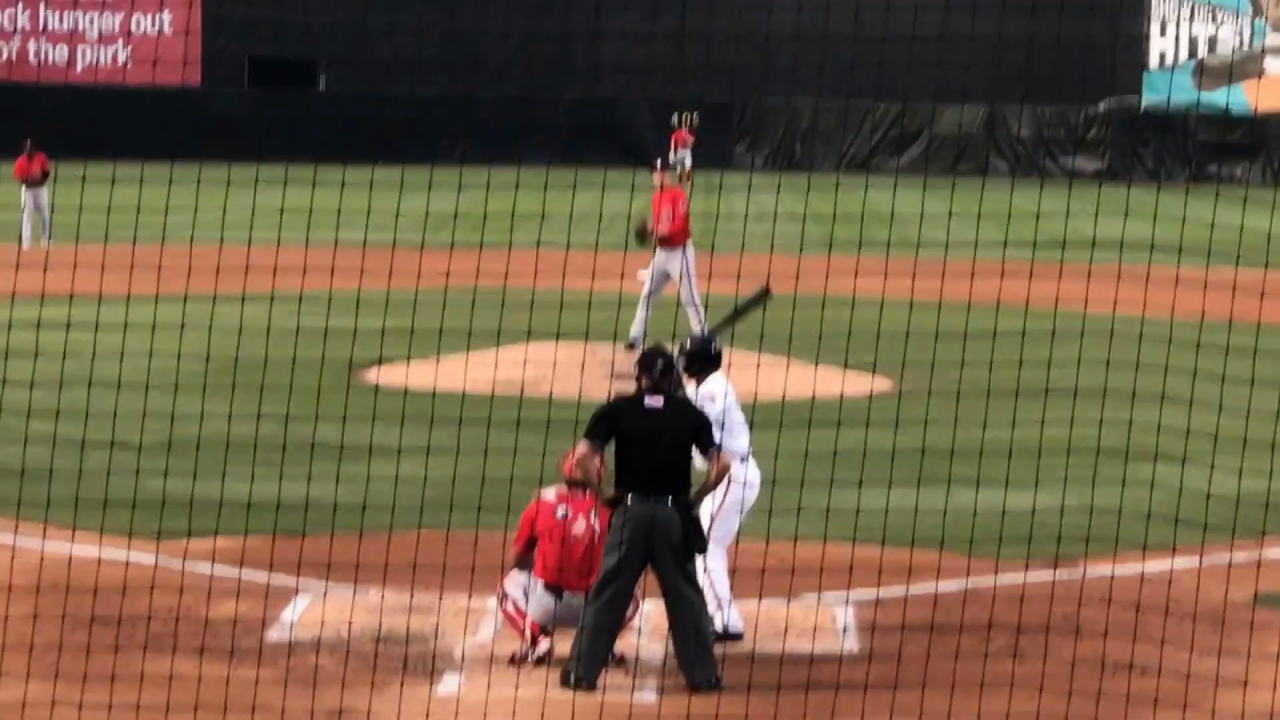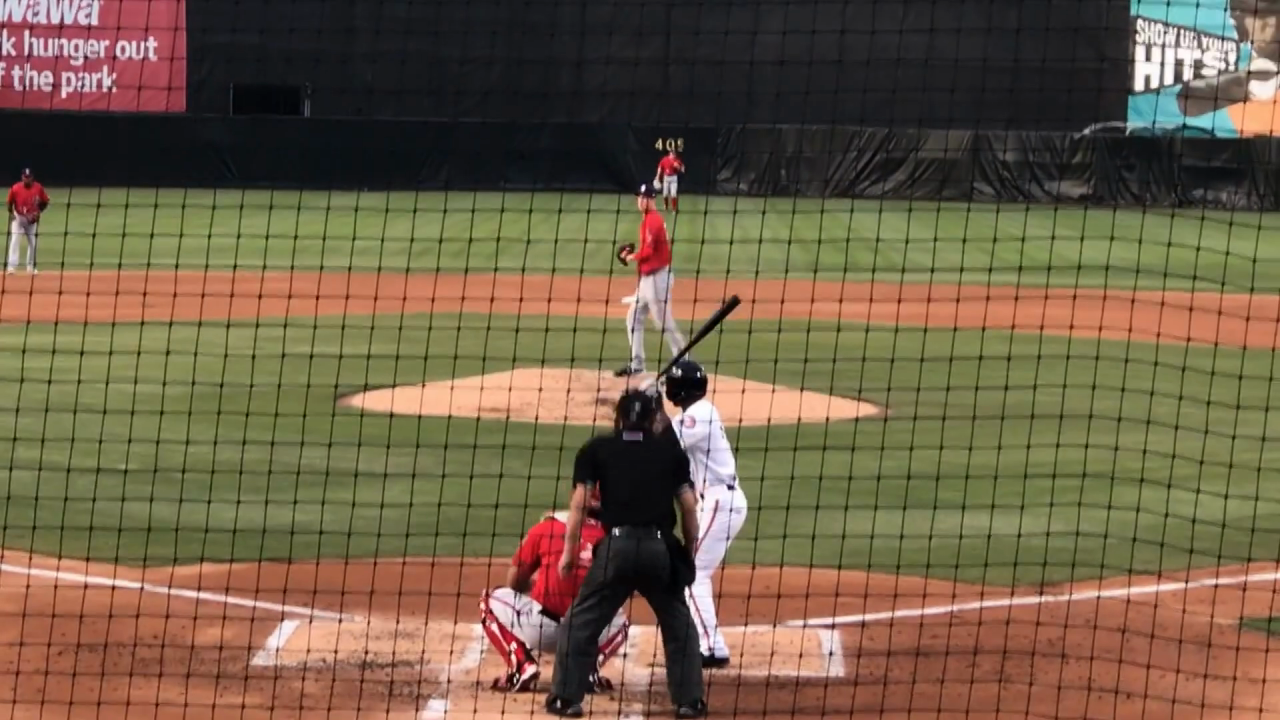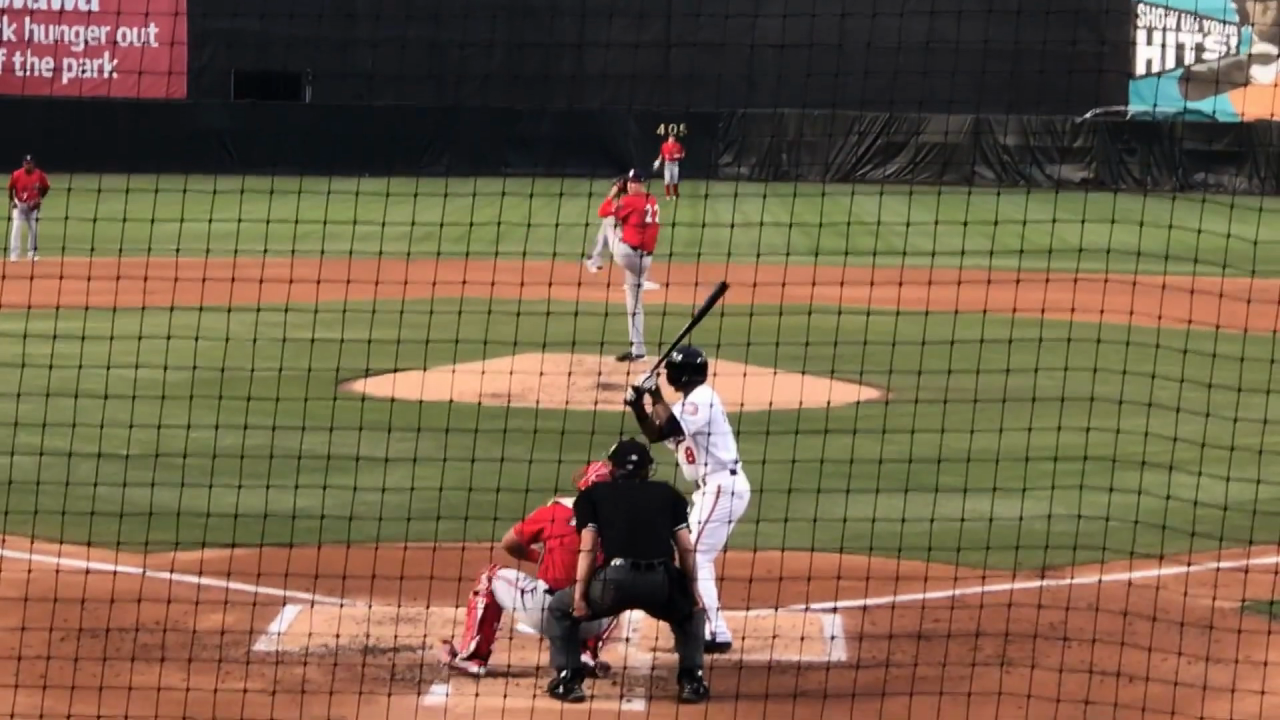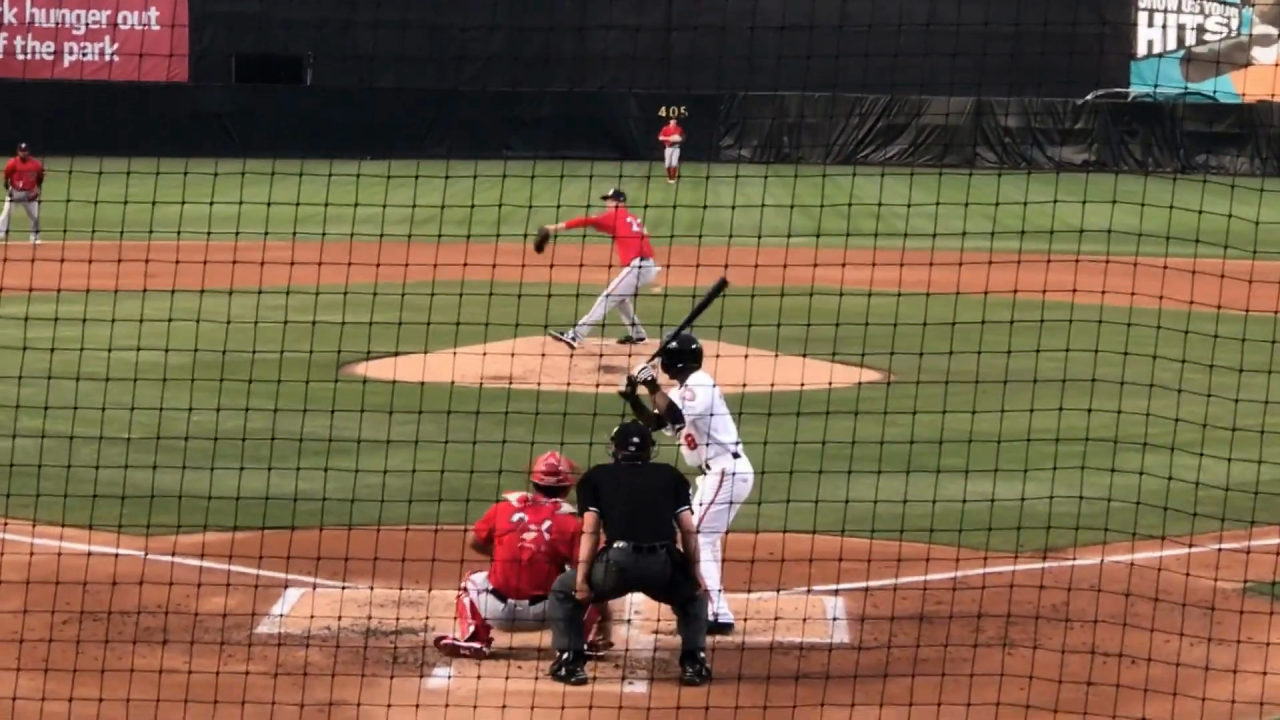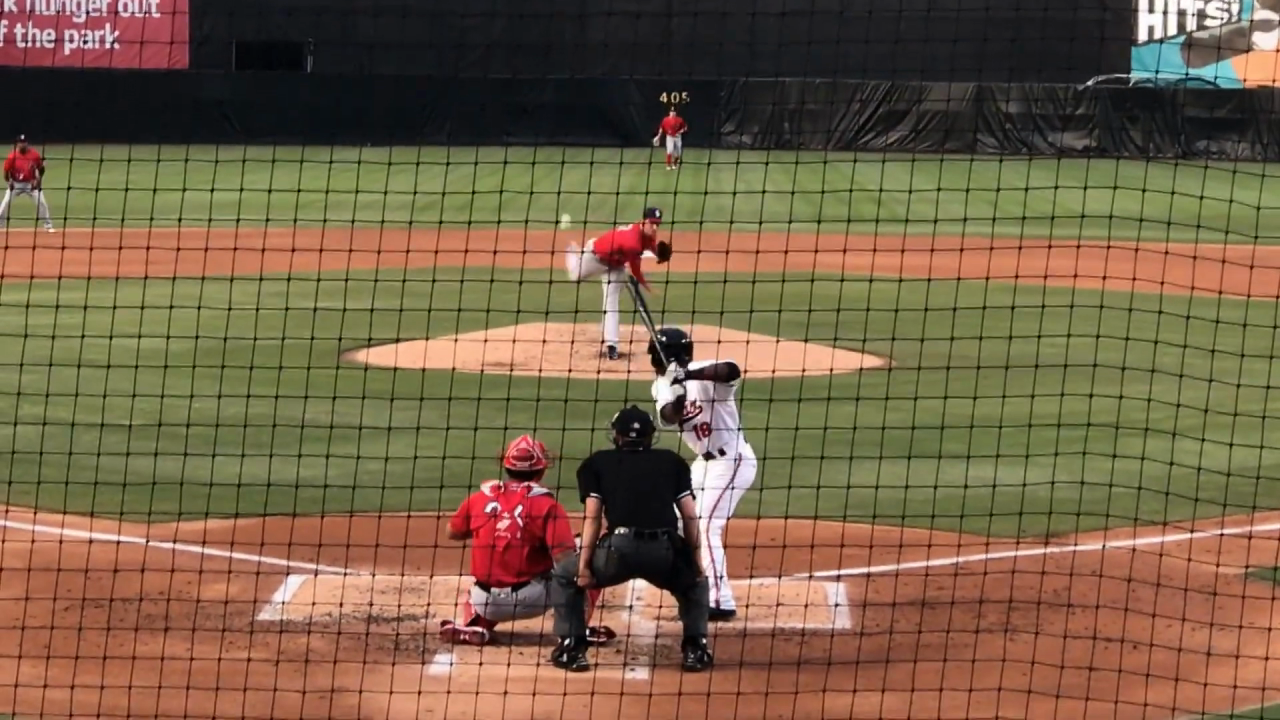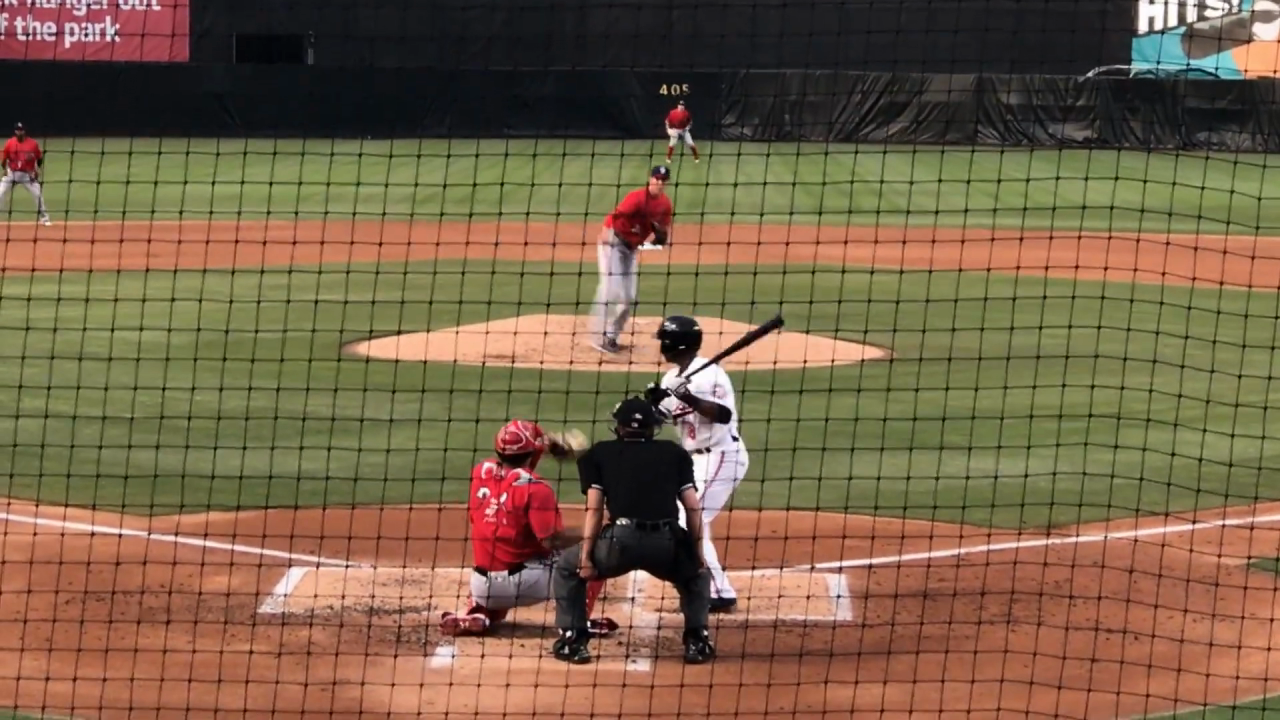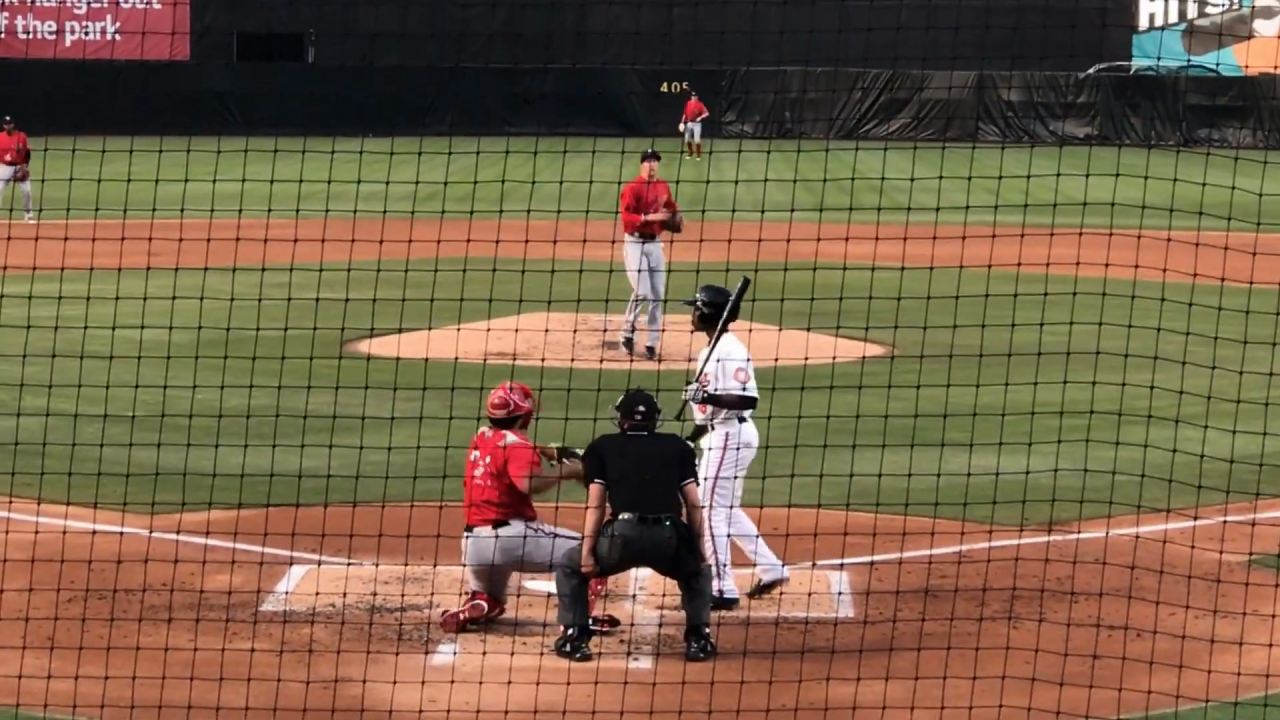
dt=0.5s
person 1, frame 1
left shoulder: (715, 387)
right shoulder: (704, 387)
left hip: (733, 475)
right hip: (728, 475)
left knee: (706, 548)
right knee: (707, 545)
left ankle: (728, 624)
right ankle: (717, 614)
person 1, frame 2
left shoulder: (701, 413)
right shoulder: (692, 415)
left hip: (720, 502)
right hip: (712, 503)
left knee: (692, 574)
right knee: (695, 571)
left ankle: (714, 649)
right ankle: (704, 640)
person 1, frame 3
left shoulder: (702, 399)
right shoulder: (689, 402)
left elbow: (668, 429)
right elbow: (656, 434)
left wrist: (655, 394)
right wrist: (637, 405)
left hip: (722, 487)
right hip: (713, 488)
left knee: (694, 558)
right knee: (696, 555)
left ankle: (716, 634)
right ankle: (705, 622)
person 1, frame 4
left shoulder: (700, 384)
right shoulder: (681, 390)
left elbow: (674, 416)
right elbow: (654, 422)
left wrist: (652, 385)
right wrist: (633, 396)
left hip: (728, 472)
right hip: (717, 473)
left knee: (697, 539)
right knee: (702, 537)
left ankle: (718, 616)
right ankle: (706, 602)
person 1, frame 5
left shoulder: (704, 370)
right shoulder: (663, 384)
left elbow: (732, 372)
right elbow: (668, 417)
left wrist: (687, 375)
right wrist: (677, 395)
left hip: (733, 460)
right hip: (705, 461)
left knee: (705, 526)
left ankle: (721, 602)
person 1, frame 6
left shoulder: (710, 373)
right shoulder: (672, 377)
left elbow: (724, 414)
right elbow: (662, 414)
left wrist: (688, 398)
right wrist: (653, 399)
left hip: (723, 456)
right hip: (703, 458)
left ankle: (719, 592)
right ankle: (706, 577)
person 1, frame 7
left shoulder: (730, 350)
right shoulder: (712, 351)
left elbow: (748, 400)
left wrist: (707, 396)
right wrist: (690, 439)
left hip: (730, 437)
right hip: (721, 437)
left knee: (712, 512)
right knee: (725, 510)
left ankle: (723, 591)
right ankle: (771, 569)
person 2, frame 1
left shoulder: (619, 409)
right shoulder: (689, 414)
left elbow: (583, 455)
right elbow: (721, 464)
left wrist: (603, 494)
right wrist: (695, 498)
left hip: (631, 511)
right hip: (673, 514)
left knee: (607, 593)
right knee: (685, 595)
left ankle: (581, 671)
right ankle: (702, 674)
person 2, frame 2
left shoulder: (597, 448)
right shoulder: (671, 450)
left elbow: (579, 501)
right elbow: (689, 508)
left wrist: (568, 553)
right wrist: (689, 555)
left hip: (617, 545)
right hip: (660, 547)
left knee: (581, 621)
right knee: (678, 624)
person 2, frame 3
left shoulder: (594, 493)
right shoulder: (668, 493)
left elbow: (588, 548)
right elbow: (685, 548)
left wrist: (579, 597)
right wrist: (693, 593)
left hip: (616, 579)
right hip: (660, 582)
left knee: (561, 607)
right knee: (690, 611)
left ankle: (568, 680)
right ankle: (692, 680)
person 2, frame 4
left shoulder: (597, 476)
right shoulder: (670, 475)
left elbow: (591, 531)
right elbow: (688, 530)
left wrist: (581, 580)
right wrist: (694, 576)
left hip: (618, 562)
right hip: (663, 566)
left knee: (563, 589)
right knee: (694, 595)
left ankle: (571, 662)
right ankle: (694, 663)
person 2, frame 5
left shoulder: (597, 462)
right shoulder: (672, 461)
left elbow: (592, 517)
right elbow: (690, 516)
left wrist: (584, 566)
right wrist: (694, 562)
left hip: (620, 549)
right hip: (664, 552)
left knee: (565, 575)
right knee: (695, 582)
left ankle: (572, 648)
right ankle: (696, 649)
person 2, frame 6
left shoulder: (599, 453)
right shoulder: (674, 452)
left elbow: (594, 508)
right elbow: (692, 508)
left wrist: (585, 557)
right wrist: (695, 555)
left hip: (621, 540)
right hip: (666, 543)
left knee: (567, 567)
right knee: (696, 573)
left ankle: (573, 640)
right ankle: (697, 640)
person 2, frame 7
left shoulder: (602, 447)
right shoulder: (677, 446)
left elbow: (596, 503)
right elbow: (693, 504)
left wrist: (587, 553)
right wrist: (696, 550)
left hip: (623, 535)
right hip: (669, 538)
left knee: (570, 565)
right knee: (698, 570)
left ankle: (575, 637)
right ankle: (698, 638)
person 3, frame 1
left shoulder: (542, 503)
right shoulder: (609, 508)
left elbow: (518, 562)
left hip: (546, 605)
left knee: (509, 584)
left ankle: (536, 637)
person 3, frame 2
left shoulder: (550, 526)
left elbow: (514, 581)
left hip: (540, 628)
left knee: (492, 600)
right knee: (620, 620)
left ankle: (522, 665)
person 3, frame 3
left shoulder: (555, 511)
left elbow: (509, 544)
left hip: (545, 608)
right hip: (591, 623)
left knee: (492, 578)
left ankle: (471, 657)
right ankle: (588, 655)
person 3, frame 4
left shoulder: (504, 508)
right shoulder: (570, 524)
left elbow: (476, 542)
right wrist: (604, 616)
left hip: (497, 611)
right hip: (542, 613)
left knee: (472, 582)
left ankle: (472, 640)
person 3, frame 5
left shoulder: (480, 497)
right shoulder: (546, 505)
left elbow: (452, 532)
right elbow: (565, 559)
left hip: (486, 603)
right hip: (530, 600)
left ankle: (474, 626)
person 3, frame 6
left shoulder: (481, 473)
right shoulder: (534, 487)
right elbow: (551, 540)
left wrist: (546, 447)
left hip: (483, 587)
right hip: (526, 583)
left ankle: (477, 615)
person 3, frame 7
left shoulder: (481, 437)
right shoulder: (516, 445)
right elbow: (529, 485)
left wrist: (544, 452)
right wrist: (567, 470)
left hip: (473, 543)
right hip: (510, 536)
left knee: (489, 604)
left ankle: (473, 609)
person 4, frame 1
left shoulder: (677, 194)
right shoulder: (656, 196)
left elbow: (681, 224)
left wrist: (660, 232)
right wrist: (651, 231)
left hip: (679, 252)
right hip: (661, 252)
left knee: (689, 297)
right knee: (647, 293)
right ankle: (636, 337)
person 4, frame 2
left shoulder: (650, 221)
right shoulder: (655, 218)
left elbow: (648, 252)
left wrist: (632, 257)
right wrist: (635, 254)
left hip: (656, 277)
right hip: (648, 277)
left knee: (665, 325)
right knee: (634, 318)
right ankle: (637, 363)
person 4, frame 3
left shoulder: (632, 201)
right shoulder: (653, 203)
left elbow: (603, 212)
left wrist: (613, 194)
right wrist: (622, 198)
left hip: (628, 253)
right hip: (644, 259)
right knee: (634, 304)
right ankle: (638, 349)
person 4, frame 4
left shoulder: (613, 218)
right shoulder: (635, 221)
left elbow: (588, 221)
left wrist: (559, 226)
left hip: (638, 268)
right hip: (648, 267)
left knee: (606, 300)
right knee: (619, 298)
left ankle: (574, 336)
right ankle: (637, 333)
person 4, frame 5
left shoulder: (648, 236)
right shoulder: (633, 241)
right elbow: (634, 269)
left wrist: (658, 248)
right wrist: (644, 284)
left hip: (616, 265)
right hip: (595, 255)
left knee: (611, 305)
right knee: (576, 276)
left ankle: (611, 344)
right ankle: (574, 252)
person 4, frame 6
left shoulder: (665, 204)
right shoulder: (637, 197)
left elbow: (664, 226)
right elbow: (616, 215)
left wrist: (662, 234)
right wrist: (605, 233)
left hip: (630, 249)
right hip: (614, 242)
left knee: (629, 299)
right knee: (611, 290)
left ankle: (611, 335)
right ankle: (600, 336)
person 4, frame 7
left shoulder: (663, 187)
right shoulder: (632, 188)
left elbow: (670, 206)
right elbow: (625, 217)
left wrist: (675, 217)
right wrist: (650, 218)
left hip: (654, 244)
right hip: (634, 242)
left knee: (657, 295)
right knee: (641, 291)
left ankle: (651, 344)
right ankle: (627, 334)
